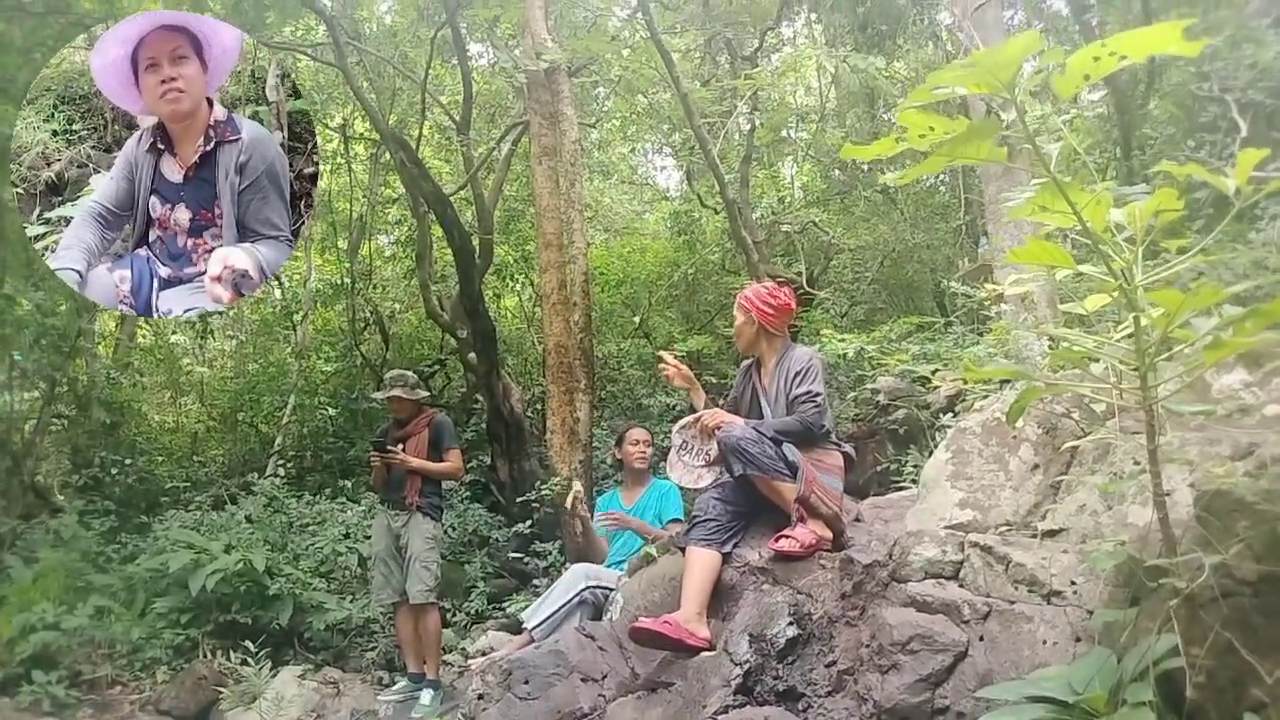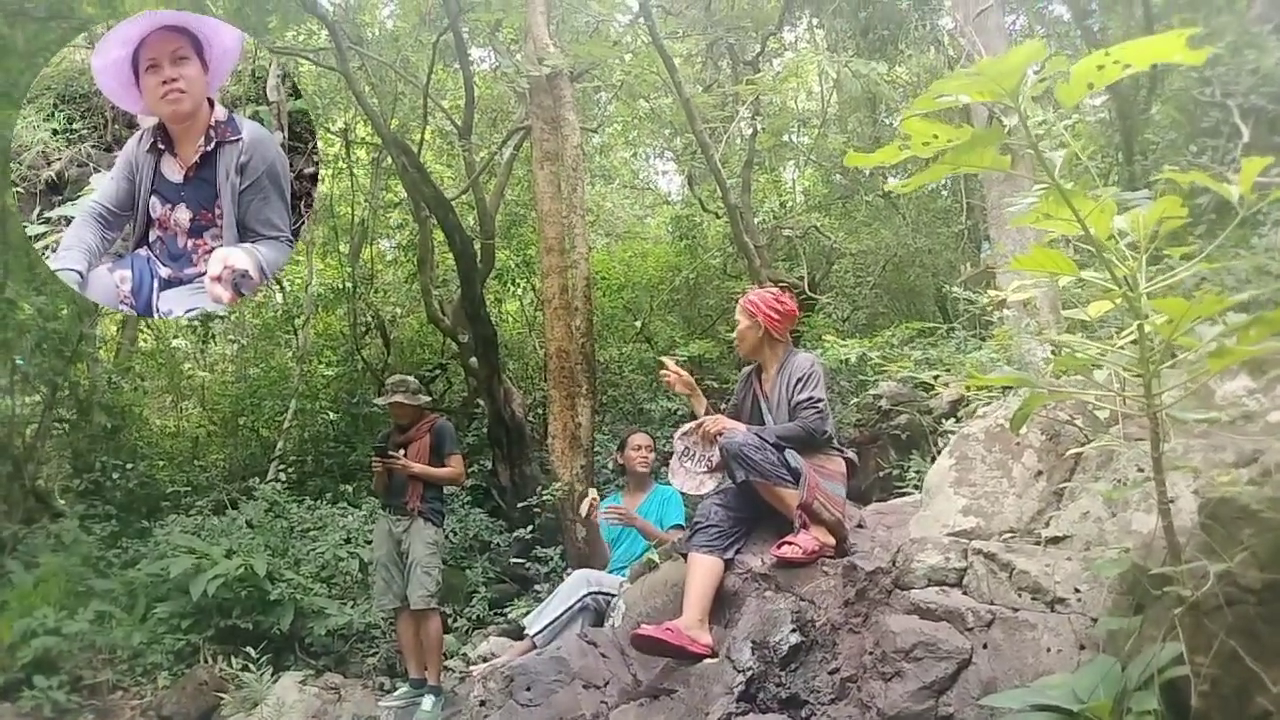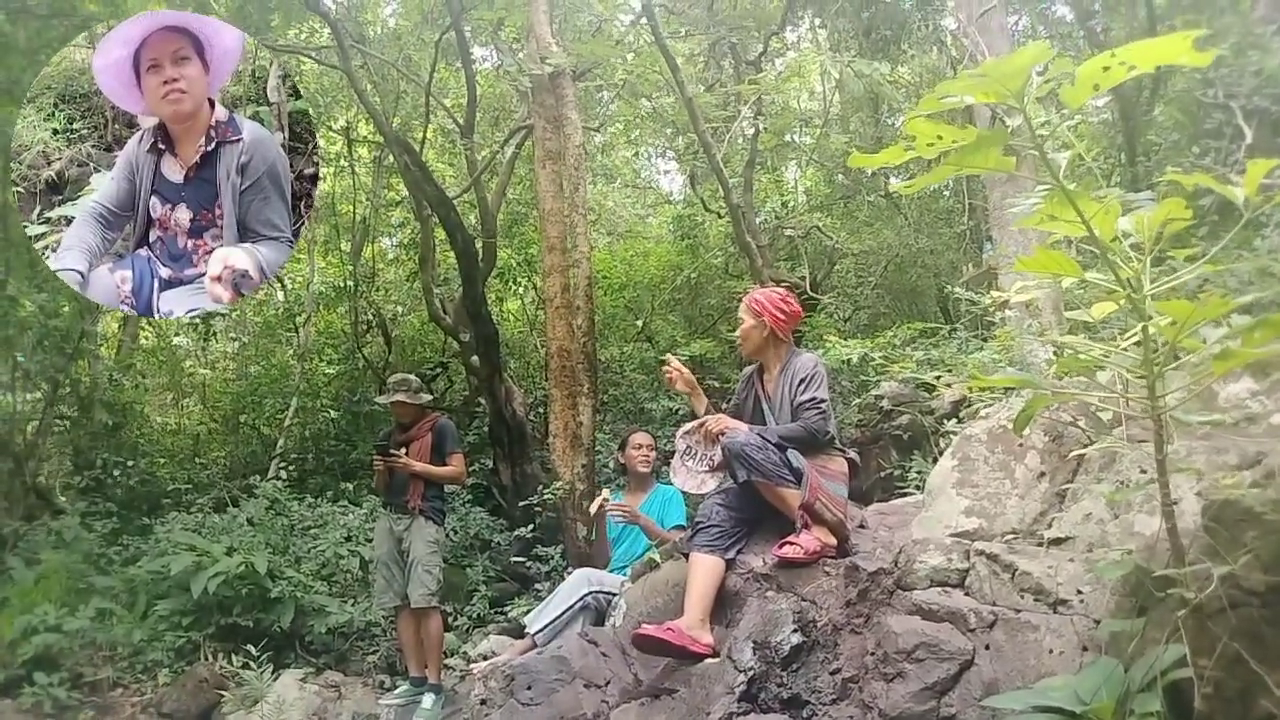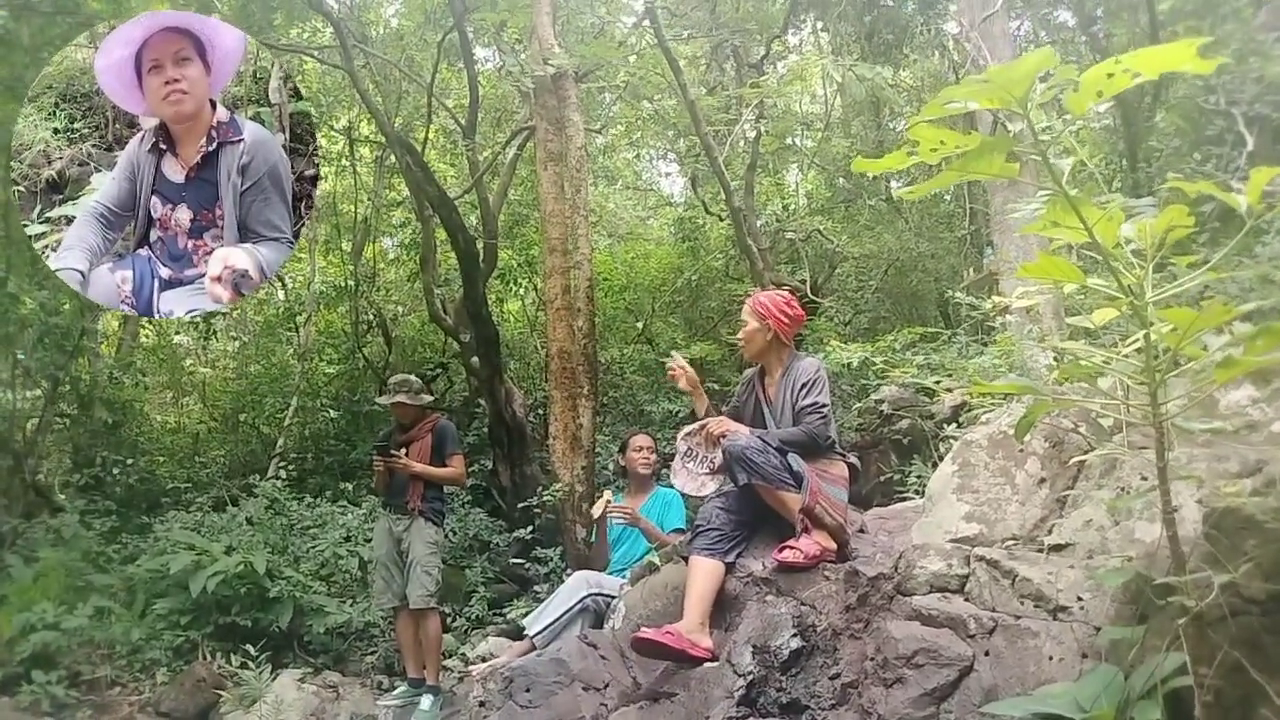
dt=0.2s
person 1, frame 1
left shoulder: (803, 360)
right shoulder: (748, 372)
left elbow: (810, 423)
right elbow: (722, 423)
left wrist: (742, 424)
right wrist: (693, 388)
left hip: (812, 468)
right hip: (765, 478)
left knee: (736, 438)
right knee: (711, 506)
left ankle: (813, 522)
right ankle: (691, 619)
person 1, frame 2
left shoulder: (804, 365)
right shoulder: (749, 378)
left elbow: (812, 428)
right elbow: (722, 428)
left wrist: (744, 430)
right wrist: (694, 394)
left hip: (814, 474)
right hip: (767, 483)
left knee: (738, 443)
right knee: (713, 512)
left ankle: (816, 529)
right ankle: (693, 626)
person 1, frame 3
left shoulder: (806, 366)
right shoulder: (750, 378)
left elbow: (815, 428)
right elbow: (723, 428)
left wrist: (747, 430)
right wrist: (694, 393)
left hip: (817, 475)
right hip: (769, 483)
left knee: (740, 444)
right knee: (715, 512)
left ankle: (817, 529)
right ankle: (695, 626)
person 1, frame 4
left shoulder: (808, 370)
right shoulder: (751, 380)
left elbow: (815, 433)
right elbow: (722, 429)
left wrist: (747, 433)
right wrist: (696, 393)
left hip: (816, 479)
right hip: (767, 487)
left knee: (741, 447)
right knee: (714, 516)
left ankle: (816, 533)
right ankle: (693, 630)
person 2, frame 1
left shoulder: (438, 423)
right shoulder: (385, 432)
left elbow: (456, 469)
left wrist: (411, 462)
right wrist: (378, 468)
left hip: (421, 515)
right hip: (386, 515)
left knee: (423, 597)
right knee: (398, 599)
left ankle: (433, 683)
right ankle: (414, 677)
person 2, frame 2
left shoulder: (439, 429)
right shoulder: (386, 438)
left elbow: (458, 475)
left wrist: (413, 468)
right wrist: (379, 474)
left hip: (422, 520)
right hip: (388, 521)
left knee: (424, 603)
right knee: (400, 604)
left ankle: (434, 689)
right ankle: (415, 682)
person 2, frame 3
left shoulder: (441, 428)
right shoulder: (388, 436)
left elbow: (459, 473)
left wrist: (414, 466)
right wrist: (380, 472)
left hip: (423, 519)
right hip: (389, 519)
left knee: (425, 601)
right knee: (400, 603)
left ankle: (434, 687)
right ankle: (416, 680)
person 2, frame 4
left shoulder: (441, 429)
right shoulder: (388, 437)
left elbow: (459, 475)
left wrist: (414, 467)
right wrist: (380, 473)
left hip: (423, 519)
right hip: (388, 519)
left knee: (423, 602)
right knee: (399, 603)
left ankle: (432, 688)
right ankle: (413, 681)
person 3, frame 1
left shoulder: (252, 145)
right shoulder: (140, 147)
left elbow: (277, 243)
right elbow: (98, 218)
left wrist: (248, 260)
right wrist: (62, 275)
left hip: (211, 287)
right hip: (145, 275)
person 3, frame 2
left shoulder: (252, 145)
right shoulder: (141, 147)
left elbow: (278, 244)
right elbow: (98, 218)
left wrist: (247, 261)
right wrist: (63, 277)
left hip: (211, 288)
right hip: (145, 275)
person 3, frame 3
left shoulder: (253, 145)
right shoulder: (142, 148)
left elbow: (277, 244)
right elbow: (98, 218)
left wrist: (248, 261)
right wrist: (64, 275)
left hip: (212, 288)
right hip: (147, 275)
person 3, frame 4
left shoulder: (254, 146)
right shoulder: (142, 148)
left elbow: (277, 245)
right elbow: (100, 218)
left wrist: (248, 262)
right wrist: (64, 274)
left hip: (212, 288)
right hip: (147, 275)
person 4, frame 1
left shoulder: (666, 490)
right shoulder: (606, 500)
right elbow: (601, 558)
left wrist: (633, 524)
right wrist: (585, 522)
right hip: (607, 583)
left knee: (582, 573)
right knee: (582, 599)
left ankle: (517, 646)
person 4, frame 2
left shoulder: (667, 496)
right shoulder: (608, 503)
right elbow: (602, 563)
left wrist: (638, 522)
right wrist: (593, 526)
right hip: (609, 588)
left knee: (584, 579)
right knee: (583, 605)
left ankle: (519, 652)
person 4, frame 3
left shoulder: (669, 495)
right shoulder: (612, 502)
right elbow: (601, 563)
left wrist: (641, 520)
right wrist: (600, 523)
right hip: (609, 588)
left knee: (585, 578)
right knee: (585, 599)
left ankle: (519, 650)
person 4, frame 4
left shoulder: (669, 498)
right shoulder: (612, 504)
right elbow: (599, 565)
left wrist: (642, 523)
right wrist: (601, 526)
right hip: (608, 590)
left knee: (584, 580)
right knee: (584, 603)
left ankle: (518, 652)
